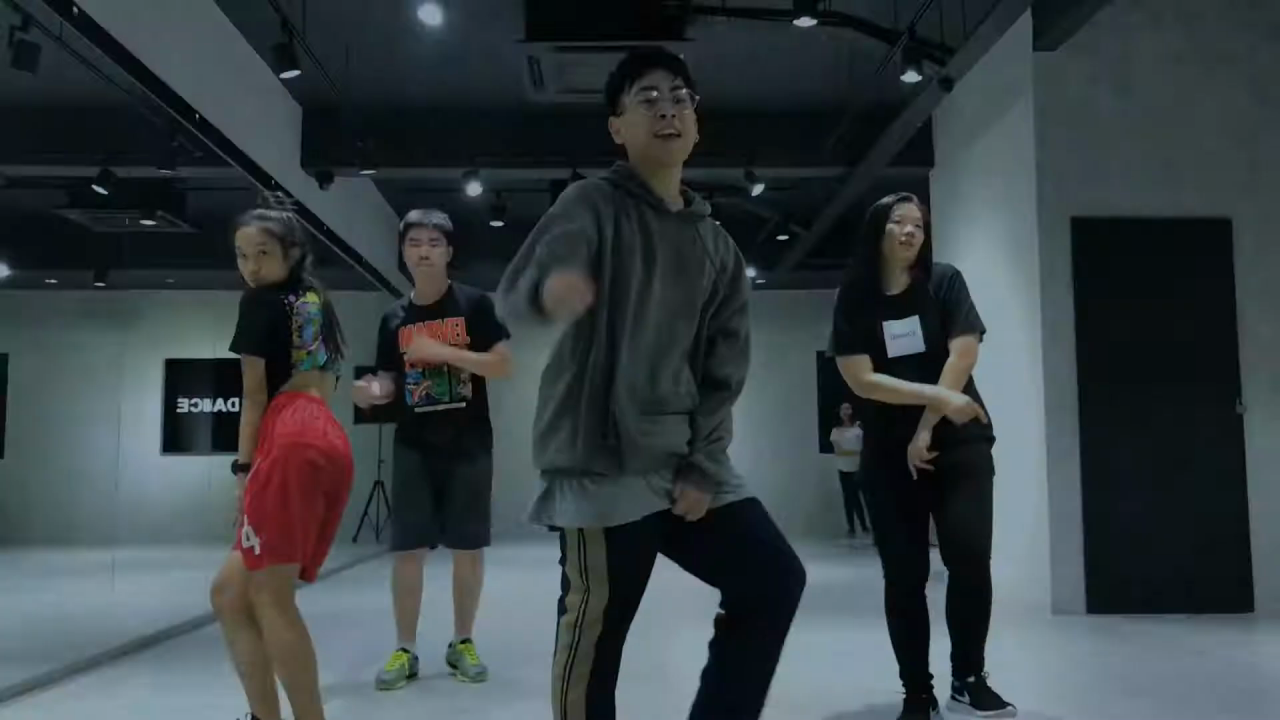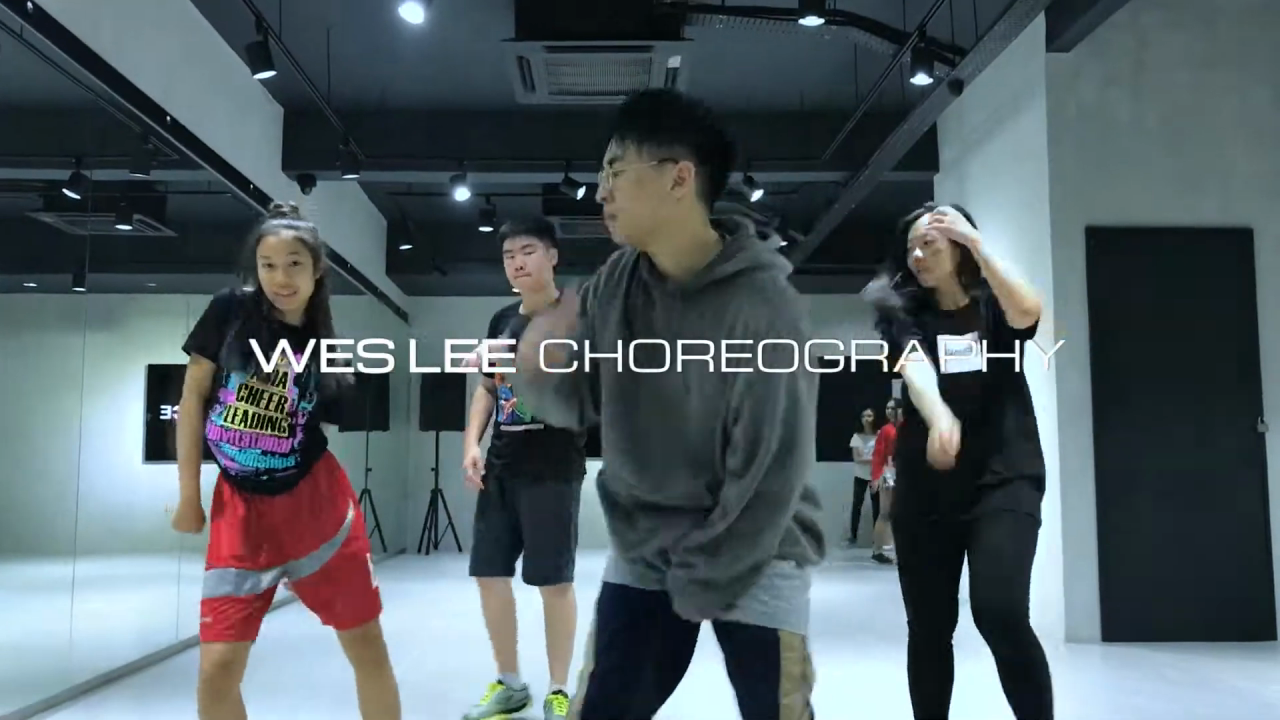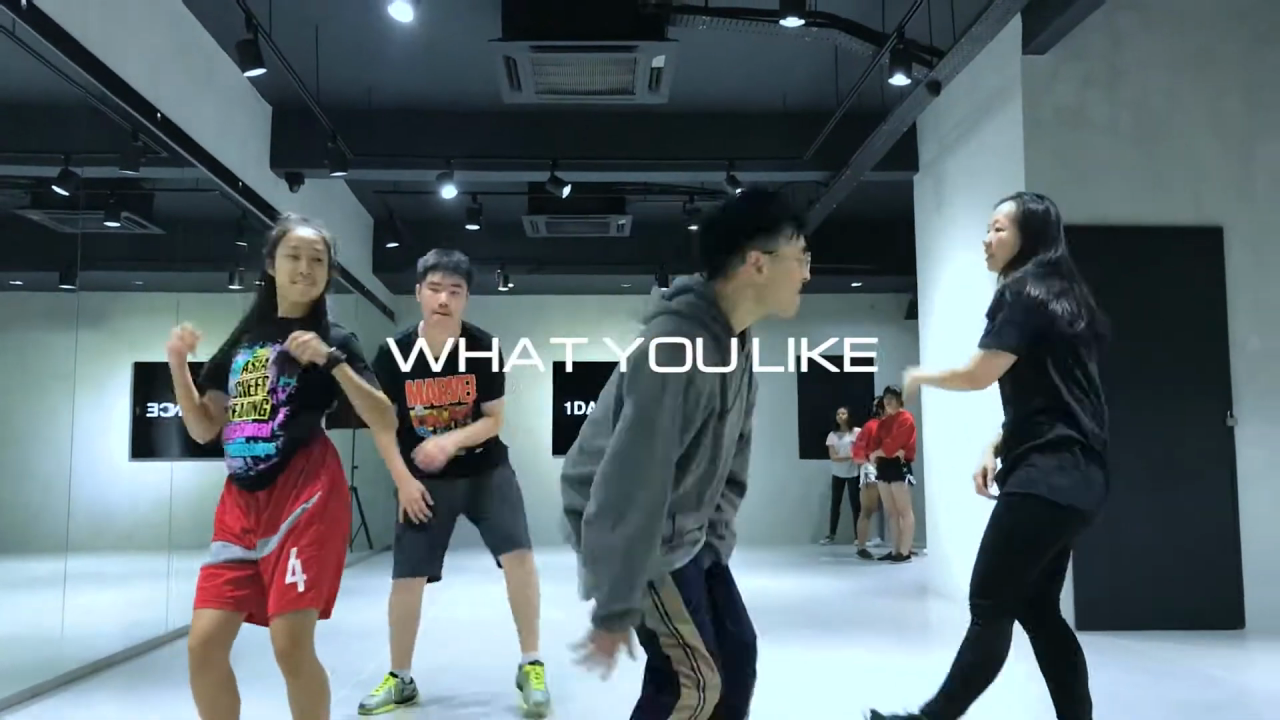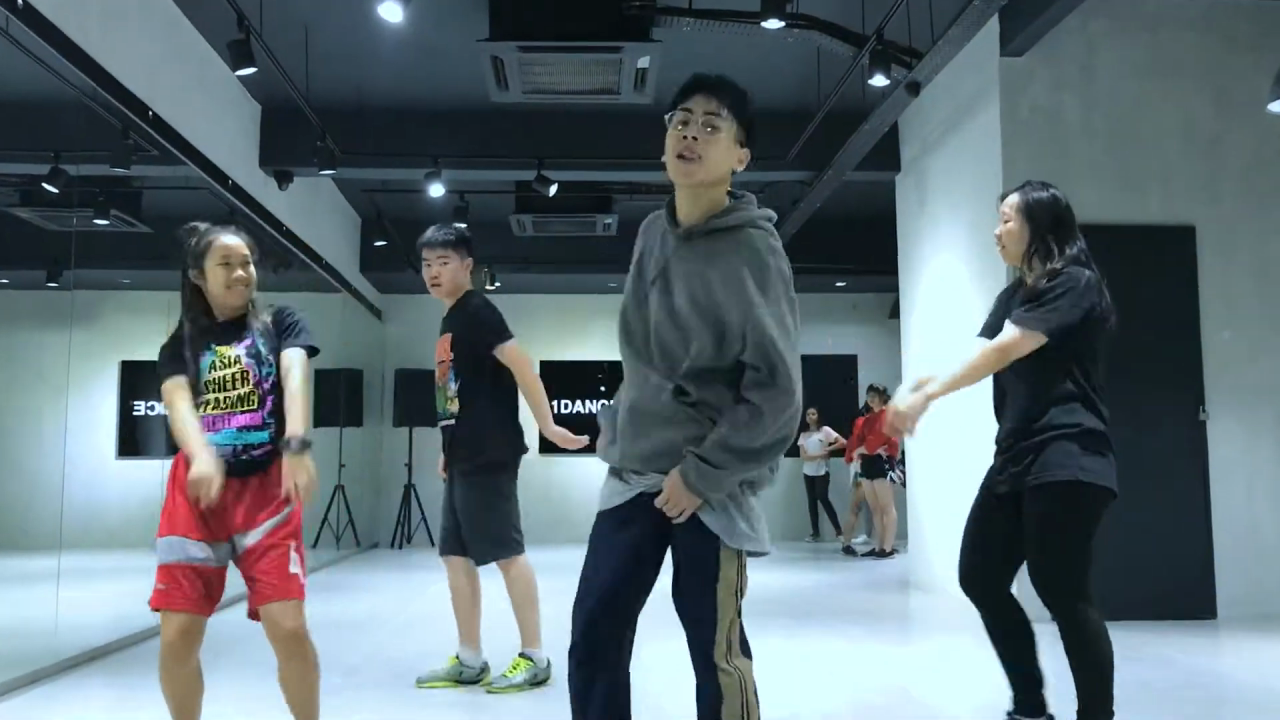
dt=1s
person 1, frame 1
left shoulder: (718, 247)
right shoulder: (594, 208)
left elbow: (726, 367)
right elbow: (519, 283)
left wrist: (704, 468)
right wrist: (545, 285)
left hip: (688, 467)
right hip: (600, 464)
left knee: (773, 576)
right knee: (592, 638)
person 1, frame 2
left shoulder: (763, 305)
right shoulder: (615, 283)
left elbow: (770, 475)
right elbow: (572, 404)
left wrist: (709, 581)
right wrist: (549, 357)
left hip: (752, 555)
right hip: (645, 549)
person 1, frame 3
left shoulder: (735, 339)
right shoulder: (675, 351)
right elbow: (631, 485)
left wrist: (720, 532)
right wrist: (614, 609)
left hip: (685, 529)
right hip: (636, 533)
left knee: (735, 651)
right knee: (697, 677)
person 1, frame 4
left shoulder: (752, 252)
right shoulder: (655, 239)
left elbow: (775, 386)
left wrist: (701, 476)
left hip: (709, 487)
right hip: (634, 478)
left knee: (715, 647)
right knee: (595, 631)
person 2, frame 1
left shoulder: (944, 282)
right shoulder: (853, 300)
left elbow: (963, 358)
right elbow: (861, 381)
left wrist: (925, 427)
right wrist: (934, 397)
left hip: (959, 444)
right hip: (889, 457)
left knee: (969, 557)
right knee: (904, 575)
person 2, frame 2
left shoulder: (1007, 309)
right shoulder: (906, 314)
left elbow: (1029, 311)
right elbow: (915, 372)
left wrist: (964, 233)
right wrist: (939, 416)
left hip: (1004, 486)
right hip: (930, 491)
left knee: (1001, 614)
right knee: (928, 628)
person 2, frame 3
left shoulder: (1023, 293)
right shoulder: (1055, 299)
left elbow: (984, 373)
left wrist: (924, 377)
right wrist: (994, 448)
left hip: (1049, 475)
right hip: (1066, 474)
left knee: (991, 599)
right knee: (1035, 606)
person 2, frame 4
left shoulder: (1075, 286)
right shoulder: (1015, 292)
left elbow: (1003, 352)
right elbow: (980, 362)
left wrist: (924, 398)
right wrist: (923, 389)
left hip: (1069, 459)
right hip: (1016, 459)
left knee: (1062, 593)
right knee: (978, 576)
person 3, frame 1
left shoulder: (263, 301)
right shoulder: (317, 302)
left elbow: (253, 392)
left wrist: (244, 465)
left hip: (291, 446)
right hip: (325, 443)
left knee: (270, 598)
right knee: (230, 595)
person 3, frame 2
left shoulder: (323, 349)
right shoulder: (227, 311)
right elbow: (191, 402)
right wrist: (188, 492)
left hip: (316, 500)
right hip: (239, 504)
left knee: (367, 645)
right knee: (216, 672)
person 3, frame 3
left shoulder: (333, 338)
right shoulder: (242, 339)
left elbow: (385, 420)
right elbow: (204, 429)
left wrist: (332, 360)
right wrist: (181, 367)
left hip: (306, 492)
right hip: (242, 499)
left knee: (292, 645)
right knee: (204, 645)
person 3, frame 4
left shoulder: (278, 324)
right shoulder: (181, 344)
left elbow: (296, 382)
right elbow: (179, 406)
left wrist: (298, 447)
right wrist: (202, 456)
left hip: (267, 486)
right hip: (197, 495)
left knee: (289, 629)
right knee: (177, 639)
person 4, frame 1
left shoulder: (474, 303)
right shoulder: (393, 317)
left elbow: (503, 363)
right elbow: (387, 380)
left wrist: (449, 353)
right wrist: (368, 391)
left hip: (468, 446)
right hip: (413, 446)
left knee: (469, 547)
right knee: (408, 548)
left ankle: (463, 640)
right ankle: (405, 651)
person 4, frame 2
right shoulder: (500, 322)
right wrist: (473, 444)
left hip: (552, 468)
right hip: (501, 467)
left knee: (553, 581)
right knee: (490, 575)
person 4, frame 3
left shoulder: (486, 349)
right shoulder: (396, 351)
left elbow: (493, 422)
left wrist: (449, 441)
right wrist: (403, 481)
left hip: (486, 470)
right hip: (425, 479)
left knee: (517, 554)
right knee: (408, 577)
left ankle: (531, 664)
right ankle: (400, 678)
person 4, frame 4
left shoulder: (476, 311)
right shoulder: (452, 319)
left elbow: (521, 365)
left wrist: (548, 426)
left hip: (489, 454)
right hip: (465, 454)
left knee: (504, 553)
right knee: (457, 554)
left ankle: (534, 657)
right ankle: (469, 660)
